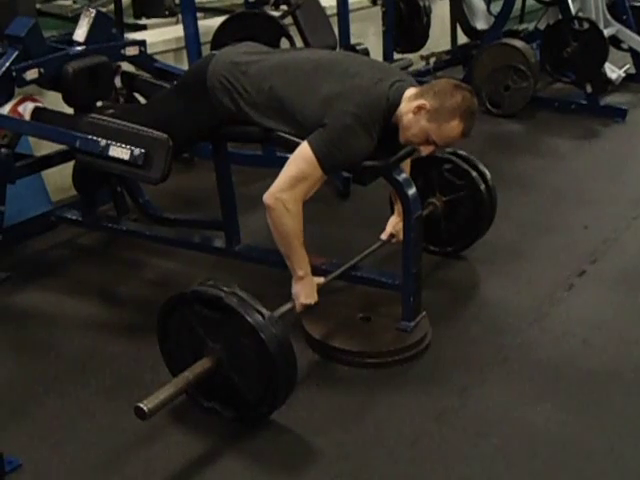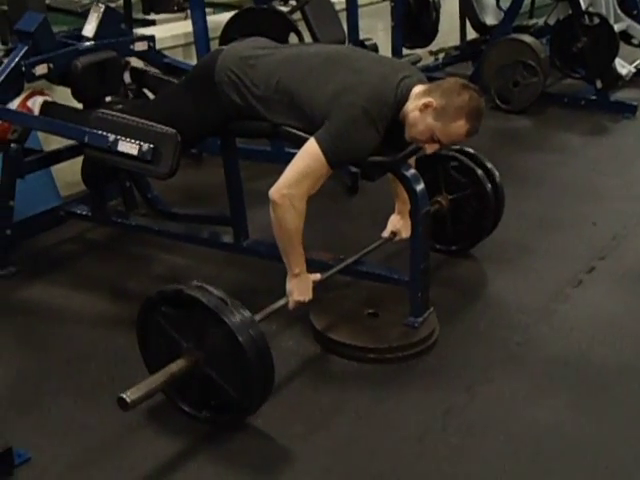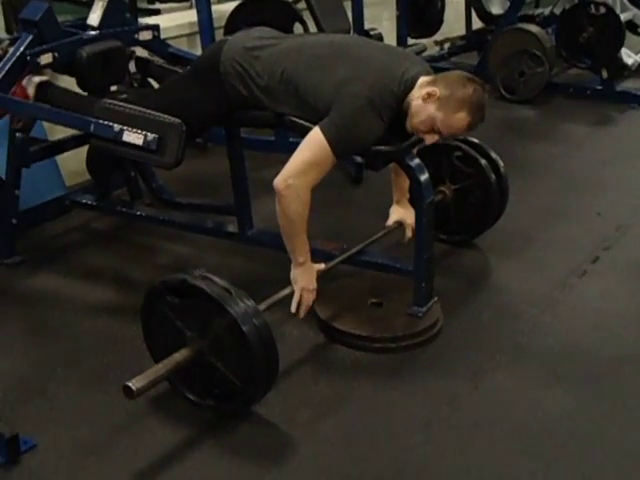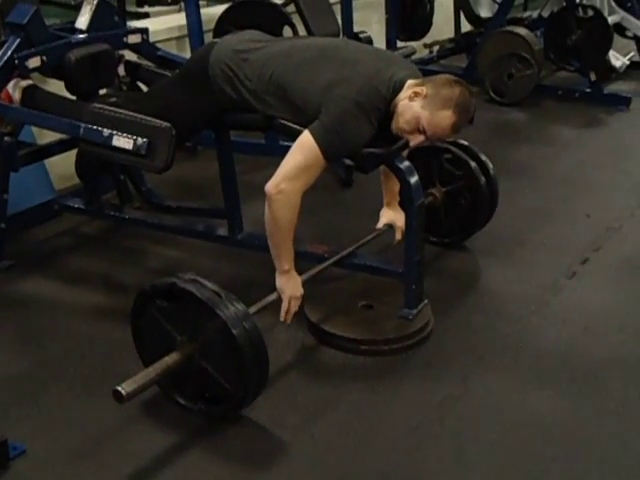
dt=1s
person 1, frame 1
left shoulder: (405, 95)
right shoulder: (362, 108)
left elbow: (397, 152)
right elbow: (279, 198)
left wrist: (400, 211)
right wrist: (302, 277)
left hip: (248, 67)
right hip: (223, 87)
person 1, frame 2
left shoulder: (415, 89)
right shoulder: (363, 118)
left elbow: (398, 145)
right elbow: (283, 194)
left wrist: (402, 211)
right wrist: (297, 275)
left hip: (259, 59)
right hip: (228, 80)
person 1, frame 3
left shoulder: (420, 78)
right shoulder: (368, 107)
left elbow: (400, 134)
right elbow: (288, 184)
left wrist: (400, 201)
right wrist: (302, 265)
left hip: (263, 48)
right hip: (233, 71)
right ankle: (38, 90)
person 1, frame 4
left shoulder: (408, 80)
right shoulder: (356, 111)
left elbow: (389, 137)
right elbow: (280, 189)
left wrist: (391, 204)
right wrist: (286, 273)
left hip: (253, 52)
right hip: (222, 74)
